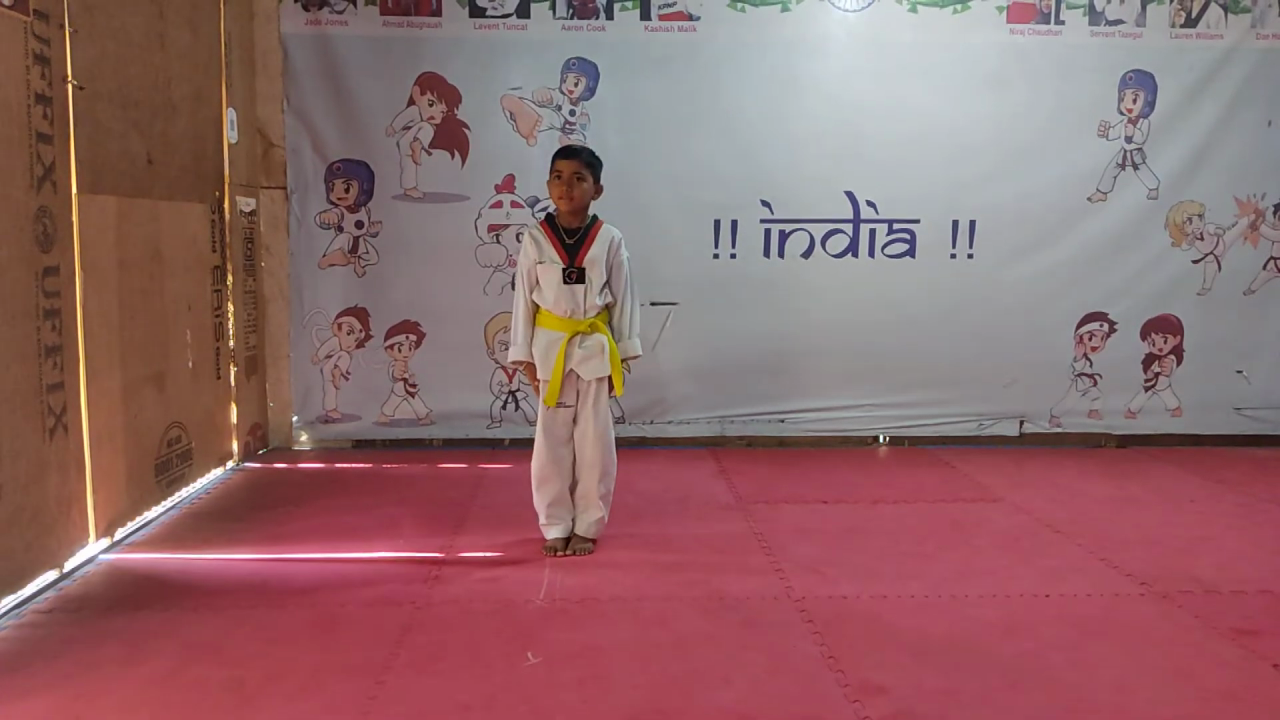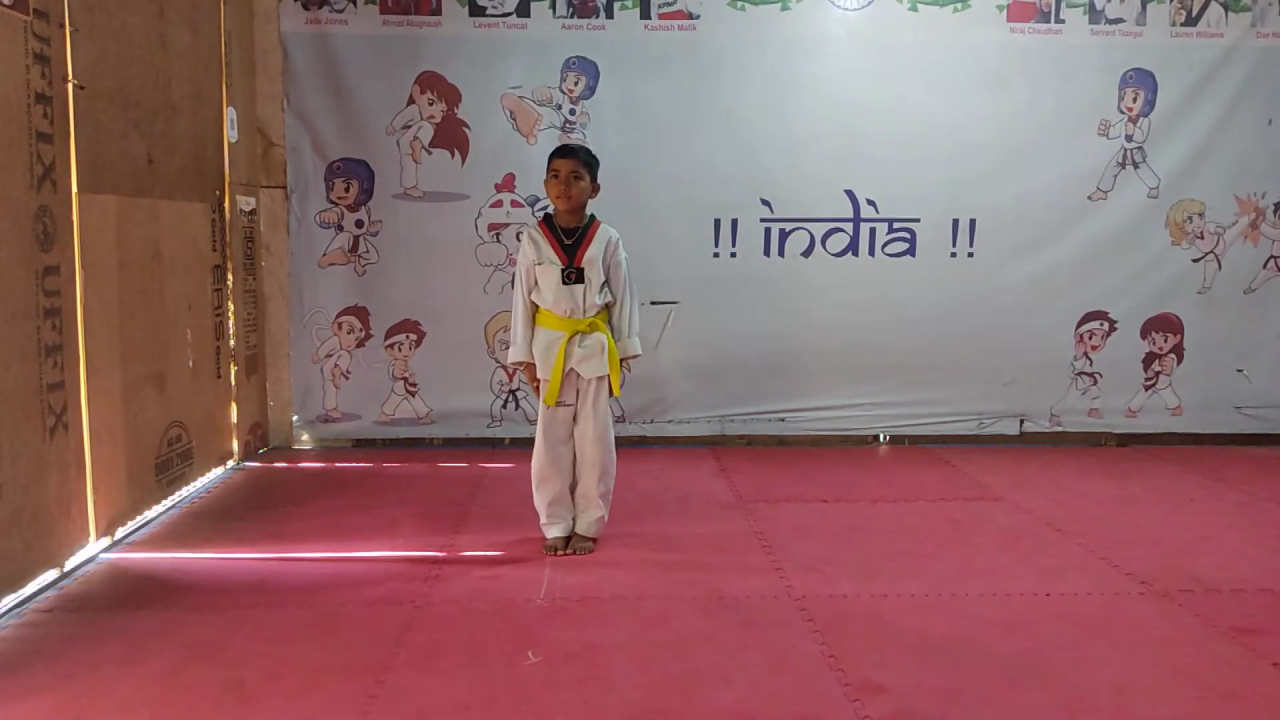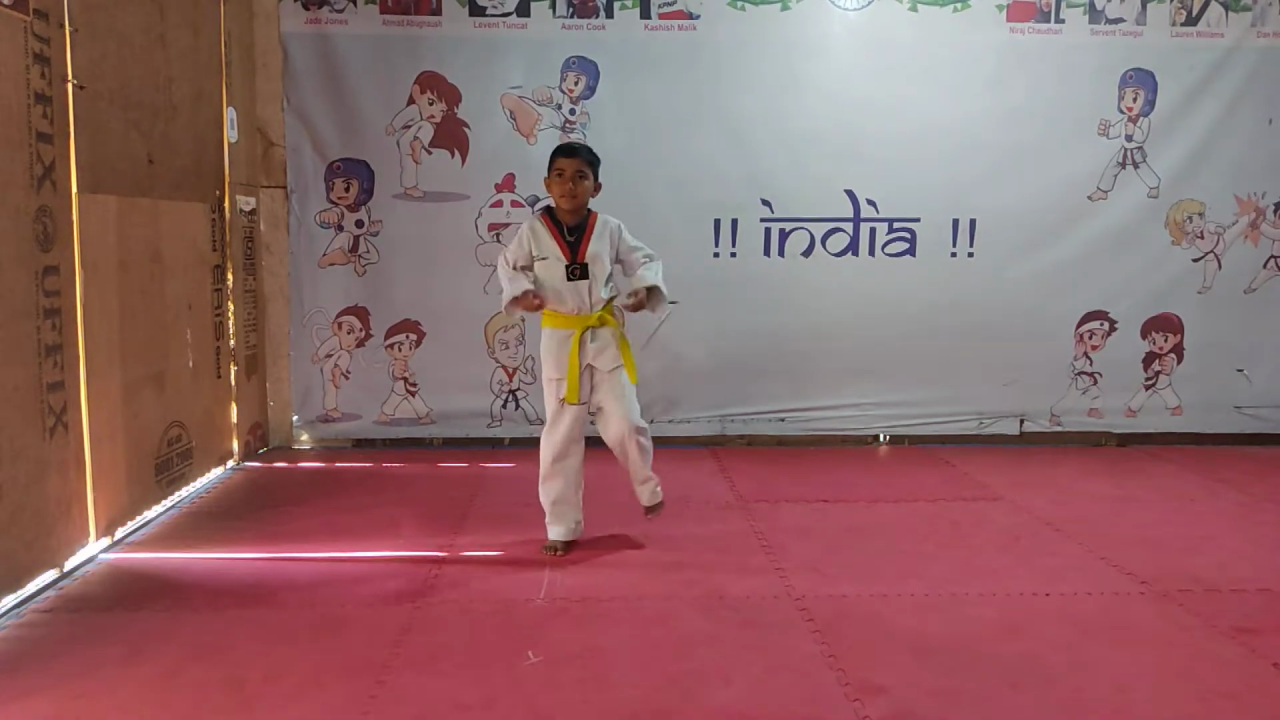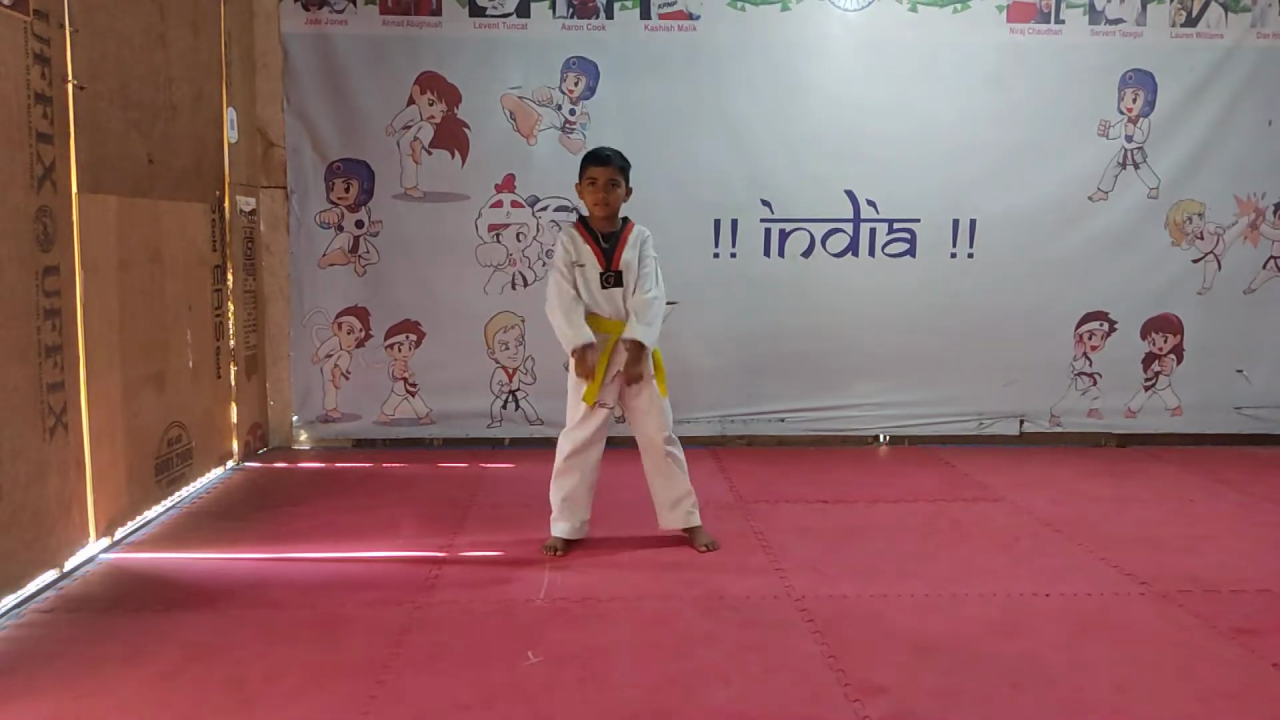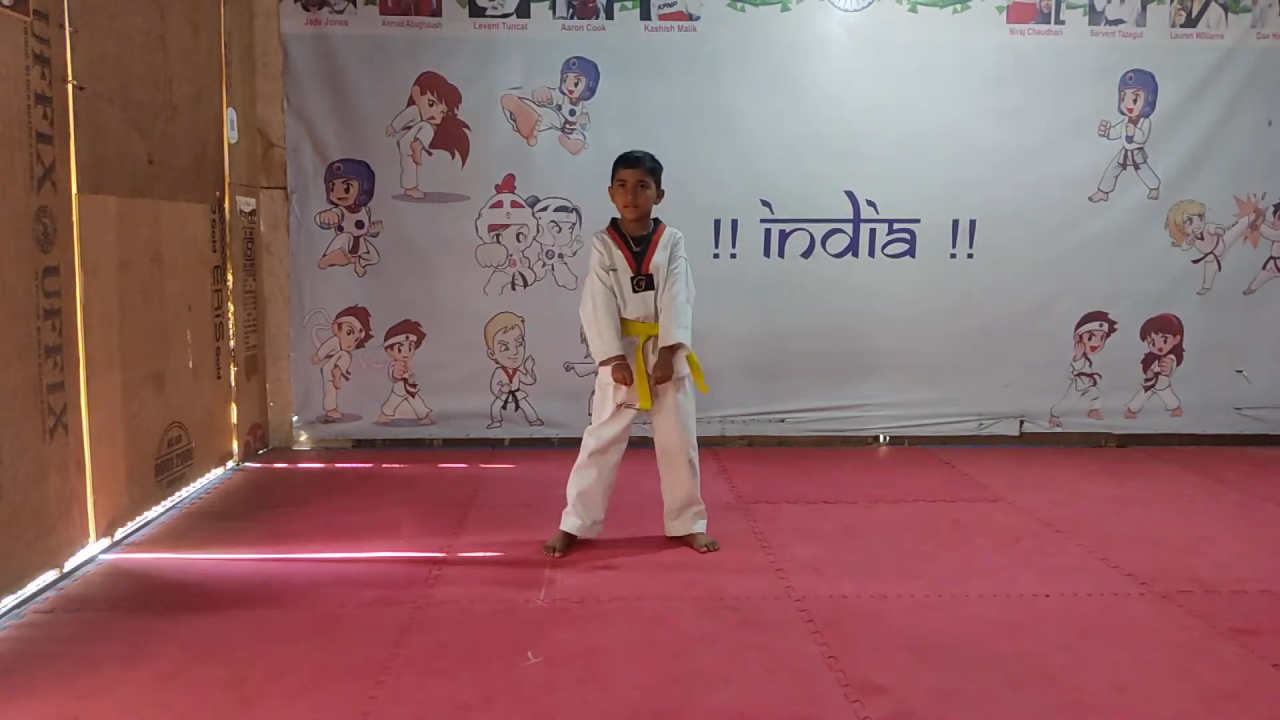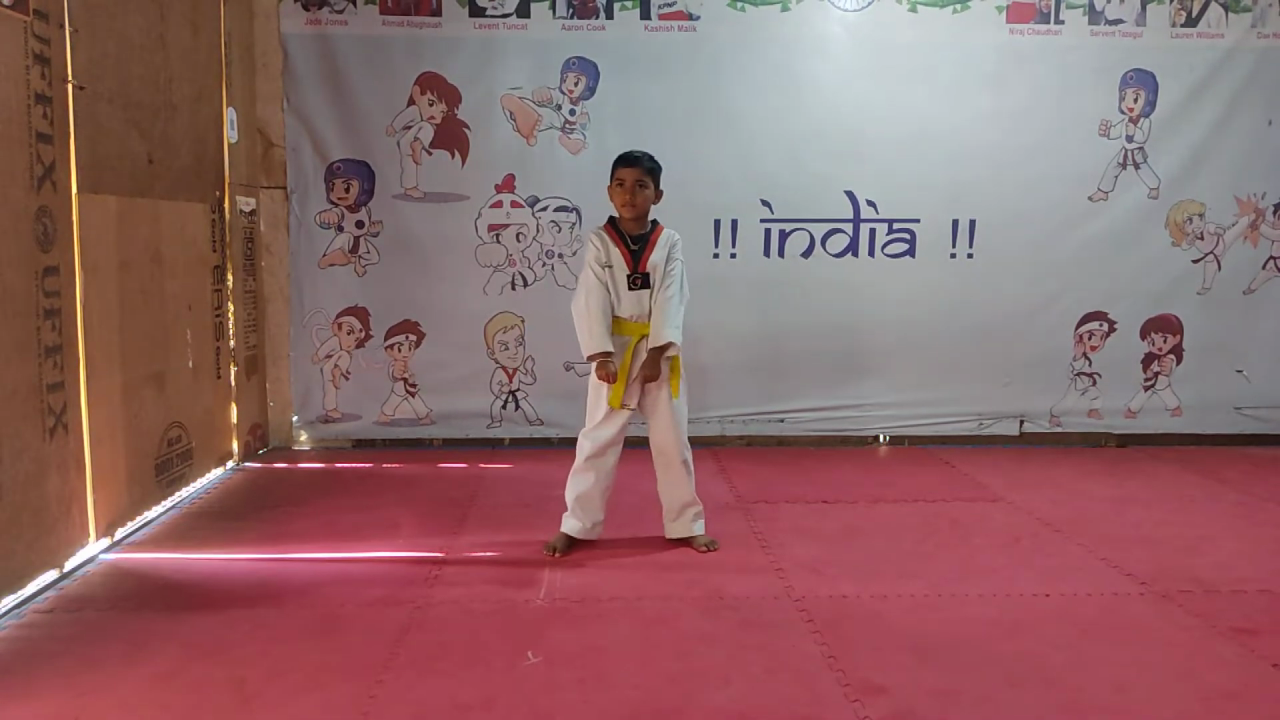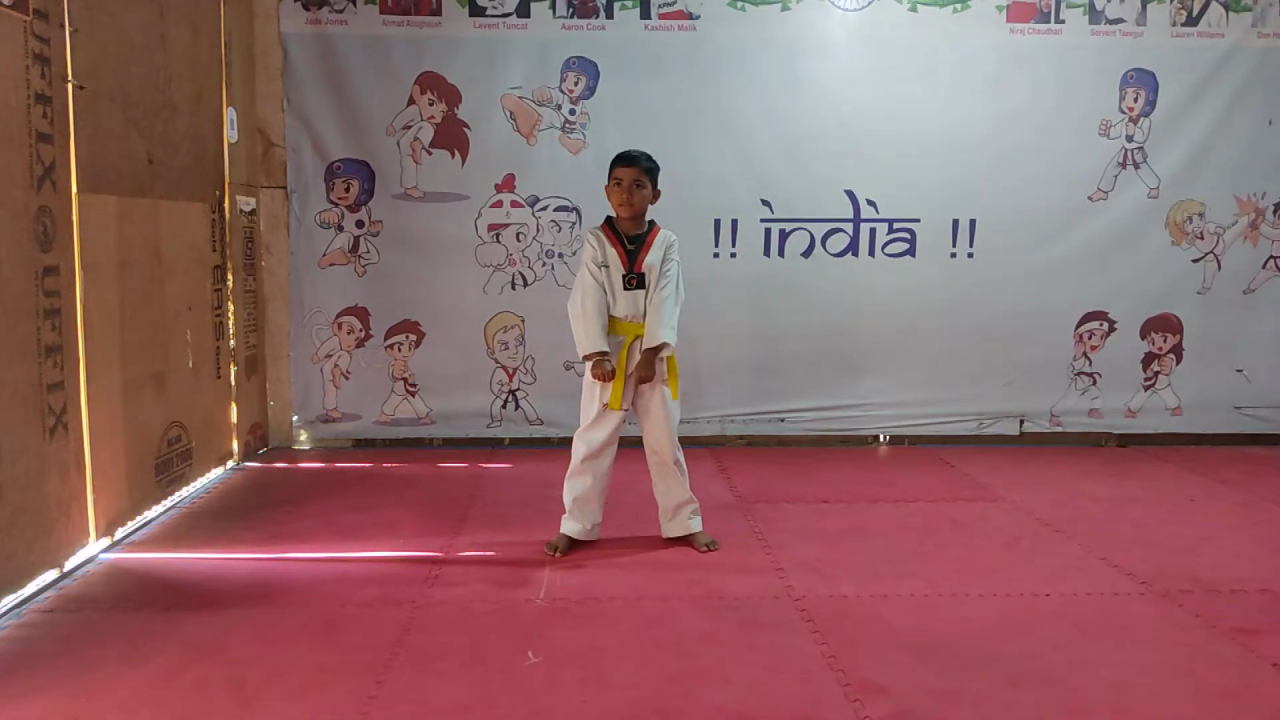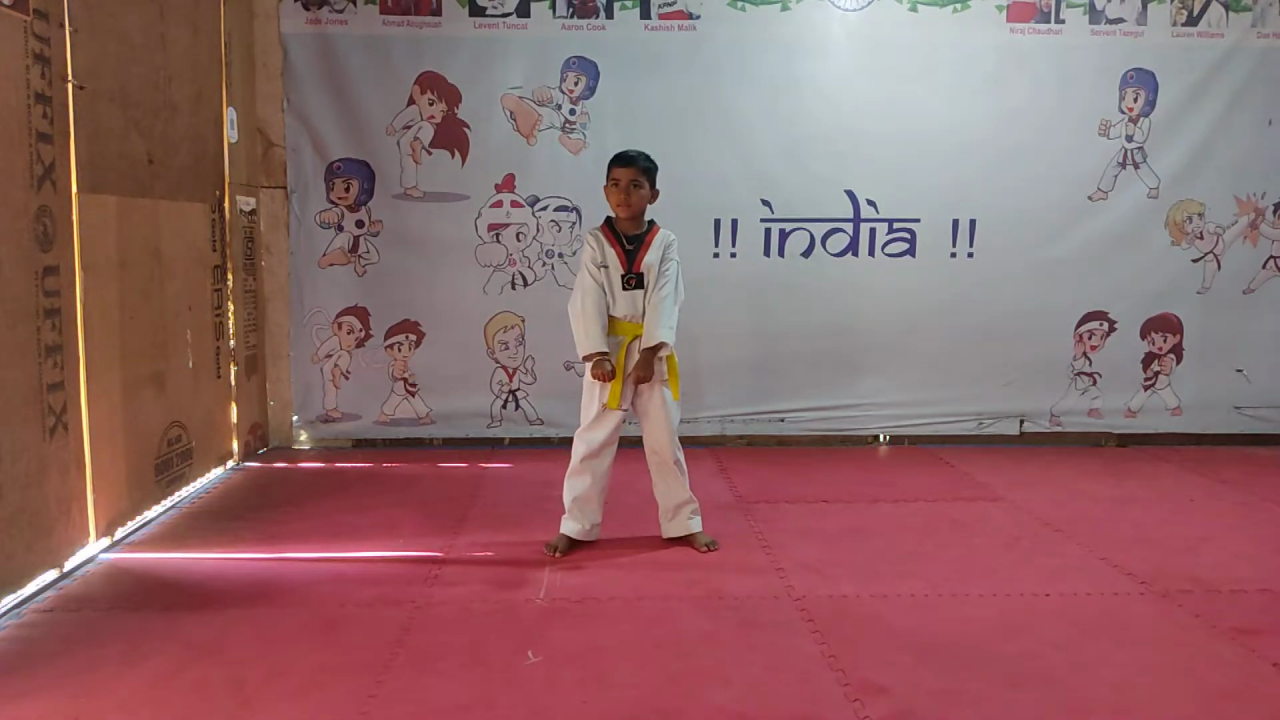
dt=0.3s
person 1, frame 1
left shoulder: (610, 240)
right shoulder: (536, 240)
left elbow: (624, 299)
right elbow: (524, 298)
left wrist: (622, 355)
right wrist: (526, 357)
left hip: (595, 347)
right hip: (551, 346)
left knee: (594, 441)
right knee: (552, 441)
left ankle: (587, 527)
right ankle: (556, 527)
person 1, frame 2
left shoulder: (607, 240)
right shoulder: (533, 239)
left elbow: (623, 299)
right elbow: (523, 300)
left wrist: (622, 355)
right wrist: (526, 357)
left hip: (594, 346)
right hip: (551, 346)
left knee: (594, 439)
right knee: (552, 439)
left ankle: (588, 526)
right ankle: (556, 526)
person 1, frame 3
left shoulder: (609, 228)
right shoulder: (534, 229)
left elbow: (646, 259)
right elbow: (508, 267)
left wrist: (648, 288)
right wrist: (519, 293)
left hip: (606, 339)
right hip: (561, 341)
left knee: (626, 424)
right knee: (561, 437)
left ankle: (649, 491)
right ankle: (562, 527)
person 1, frame 4
left shoulder: (639, 237)
right shoulder: (570, 240)
left elbow: (650, 298)
right elbow: (561, 299)
left wrist: (636, 346)
right wrist: (581, 348)
left hip: (637, 347)
right hip: (592, 349)
left knee: (658, 436)
right knee: (578, 440)
left ankle: (686, 518)
right ankle: (566, 527)
person 1, frame 5
left shoulder: (672, 241)
right shoulder: (603, 245)
left elbow: (677, 301)
right elbow: (597, 307)
left wrist: (667, 353)
right wrist: (615, 359)
left hip: (667, 353)
right hip: (622, 352)
left knee: (679, 441)
right knee: (602, 438)
left ankle: (688, 523)
right ankle: (574, 524)
person 1, frame 6
left shoulder: (669, 242)
right shoulder: (599, 242)
left elbow: (670, 302)
right elbow: (590, 303)
left wrist: (657, 353)
right wrist: (601, 355)
left hip: (659, 352)
right hip: (614, 352)
left knee: (672, 441)
right knee: (597, 440)
left ankle: (686, 524)
right ankle: (576, 525)
person 1, frame 7
left shoulder: (665, 243)
right shoulder: (596, 241)
left elbow: (665, 304)
right elbow: (586, 303)
left wrist: (651, 354)
right wrist: (597, 355)
left hip: (653, 353)
right hip: (608, 352)
left knee: (664, 440)
right knee: (593, 441)
left ankle: (684, 522)
right ankle: (576, 525)
person 1, frame 8
left shoulder: (665, 243)
right shoulder: (595, 242)
left elbow: (664, 304)
right elbow: (586, 303)
left wrist: (649, 354)
right wrist: (598, 355)
left hip: (652, 353)
right hip: (608, 352)
left knee: (664, 440)
right knee: (592, 441)
left ankle: (684, 522)
right ankle: (576, 525)
